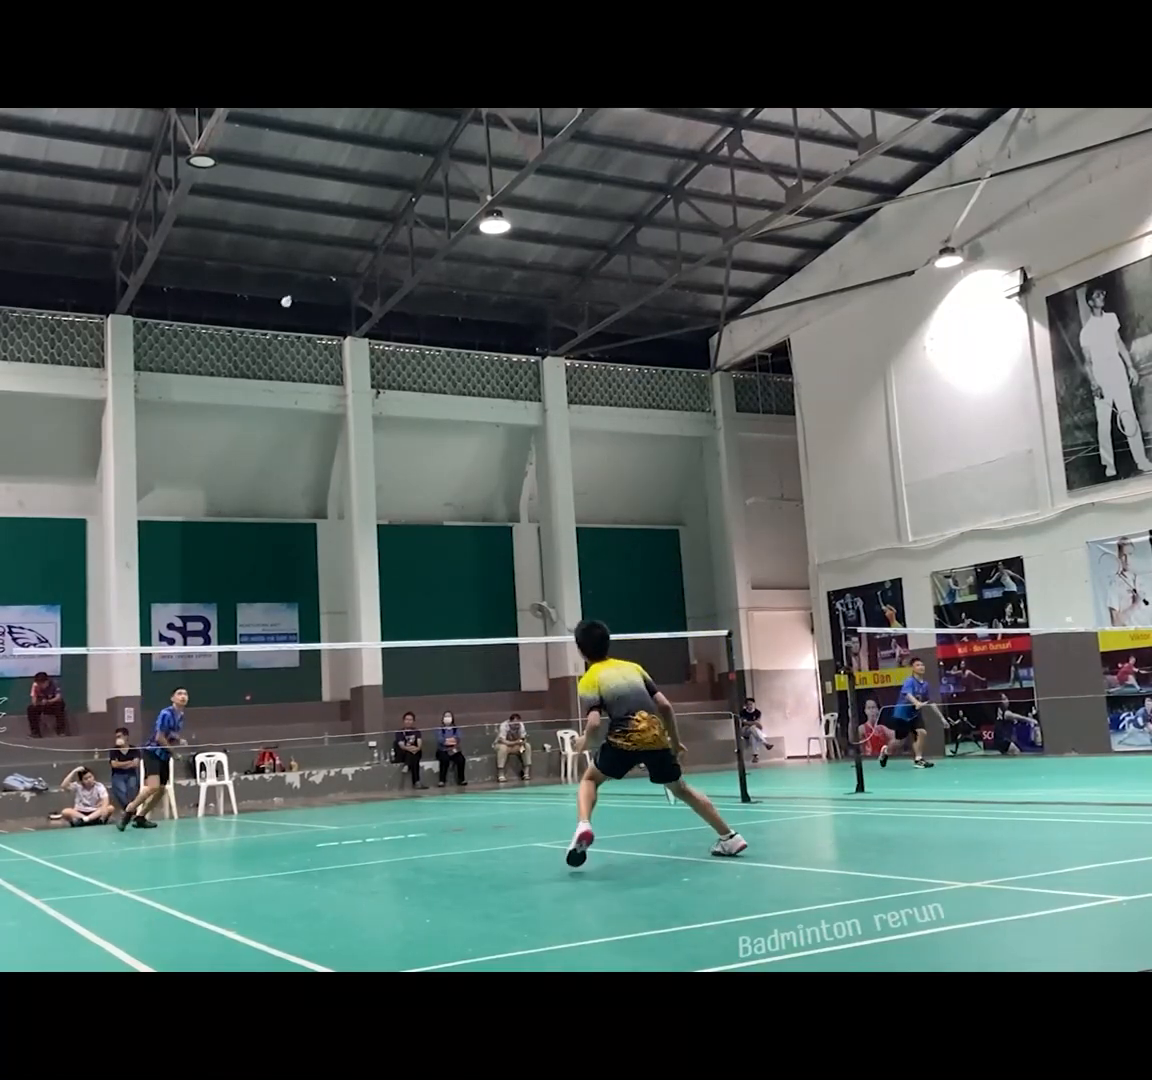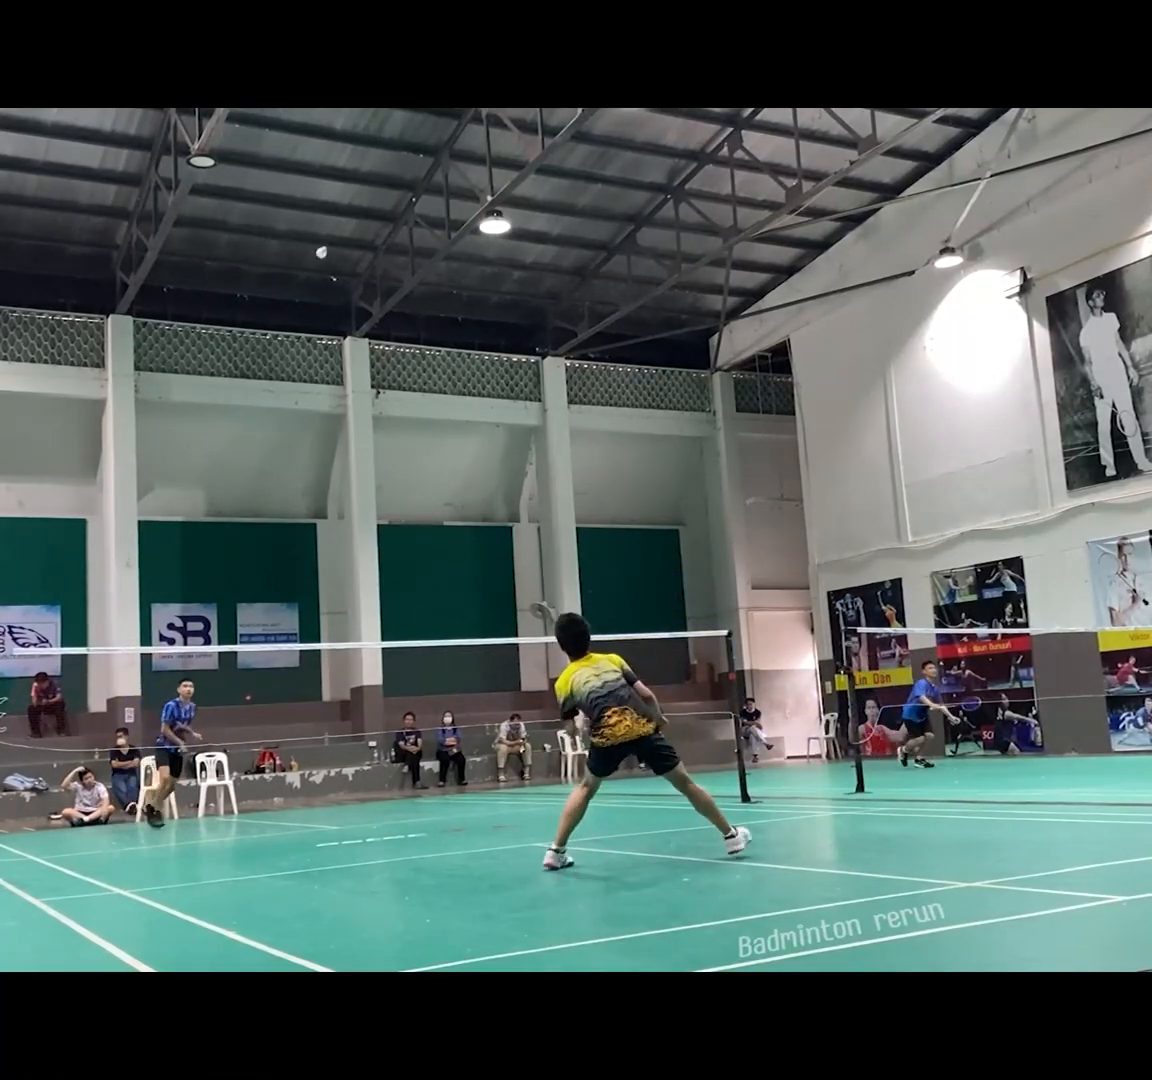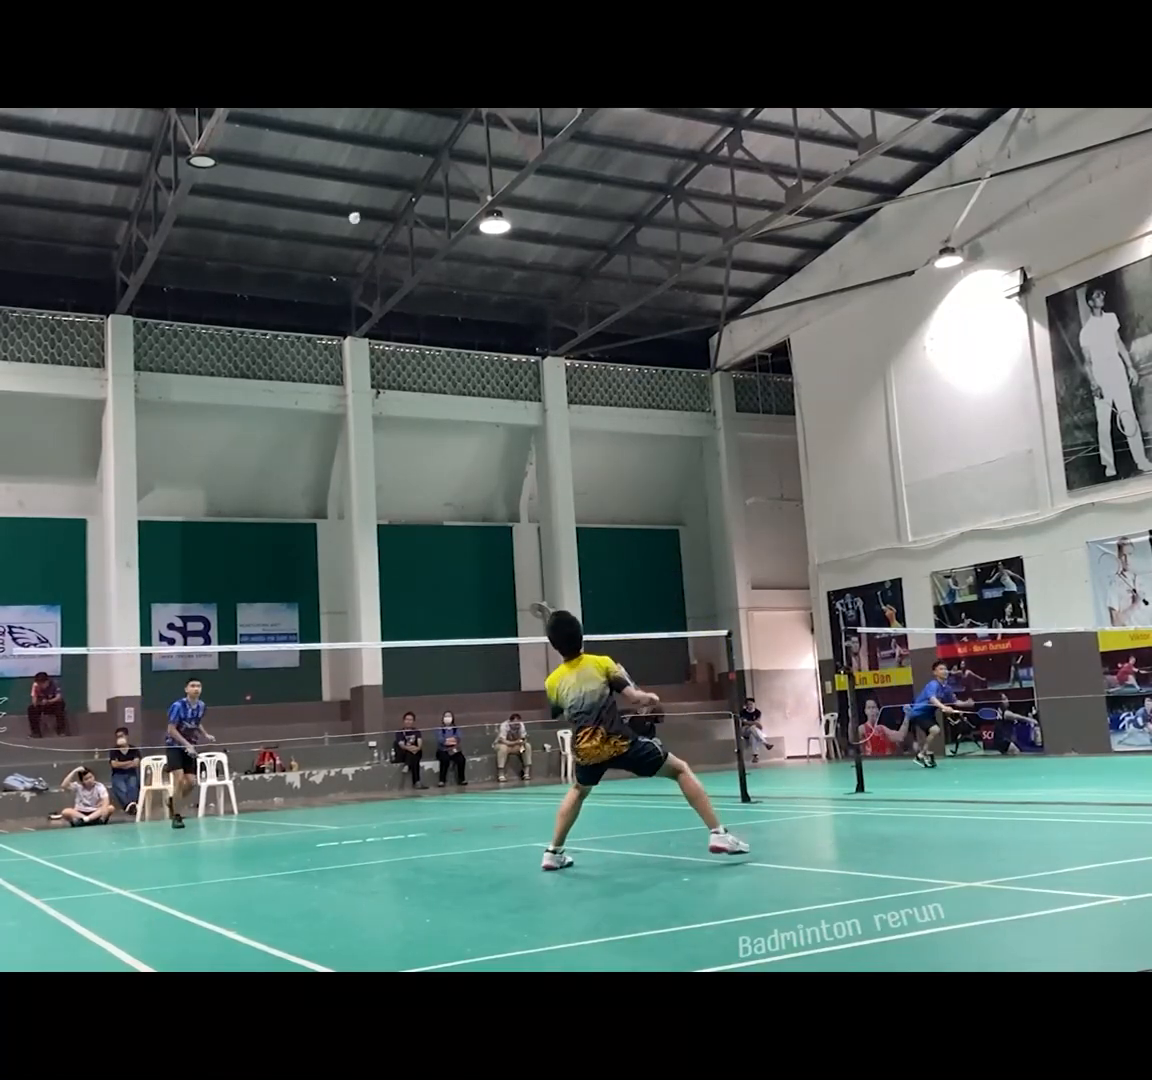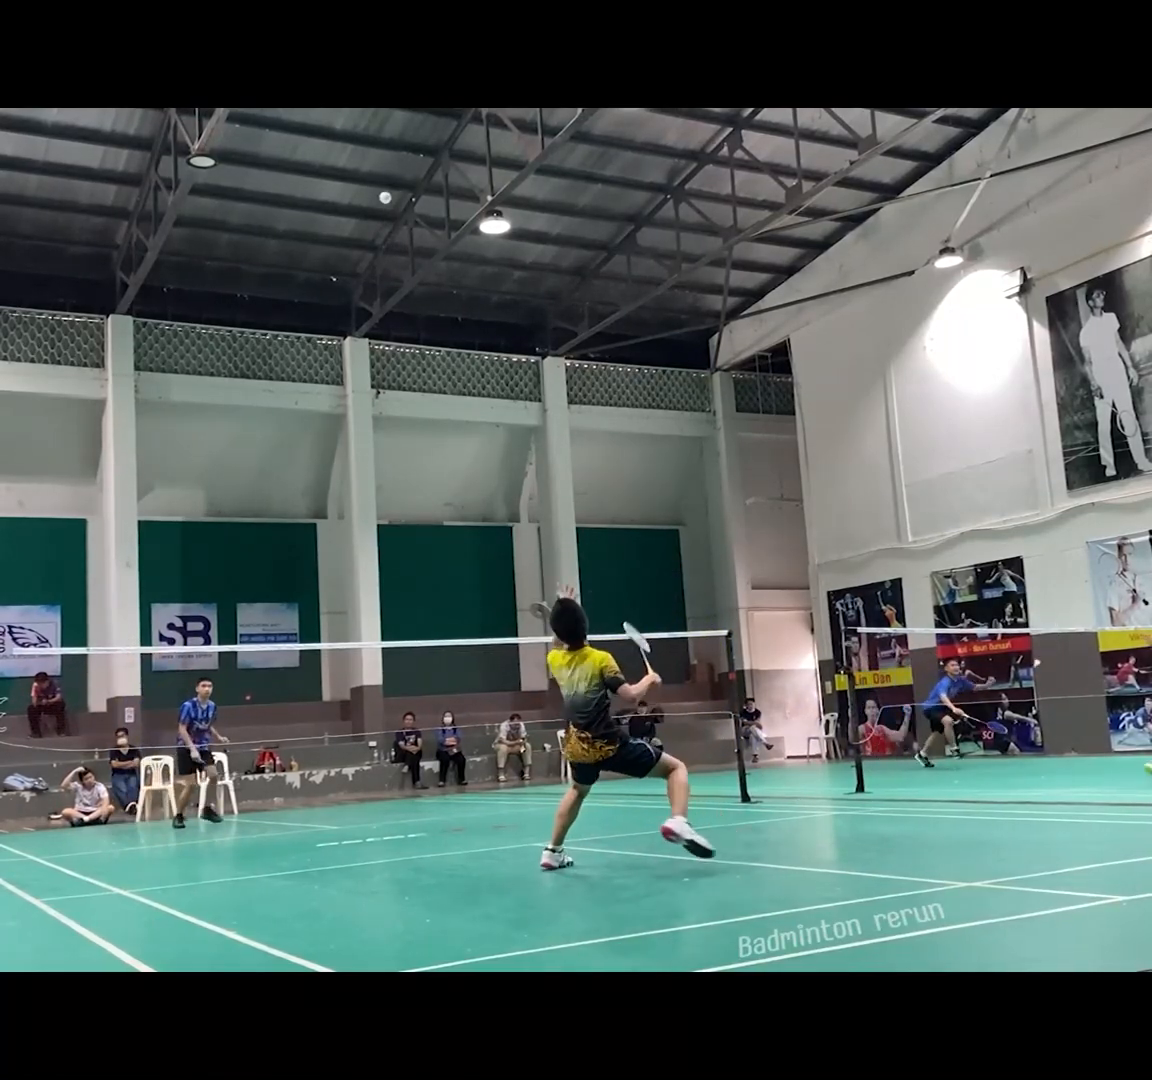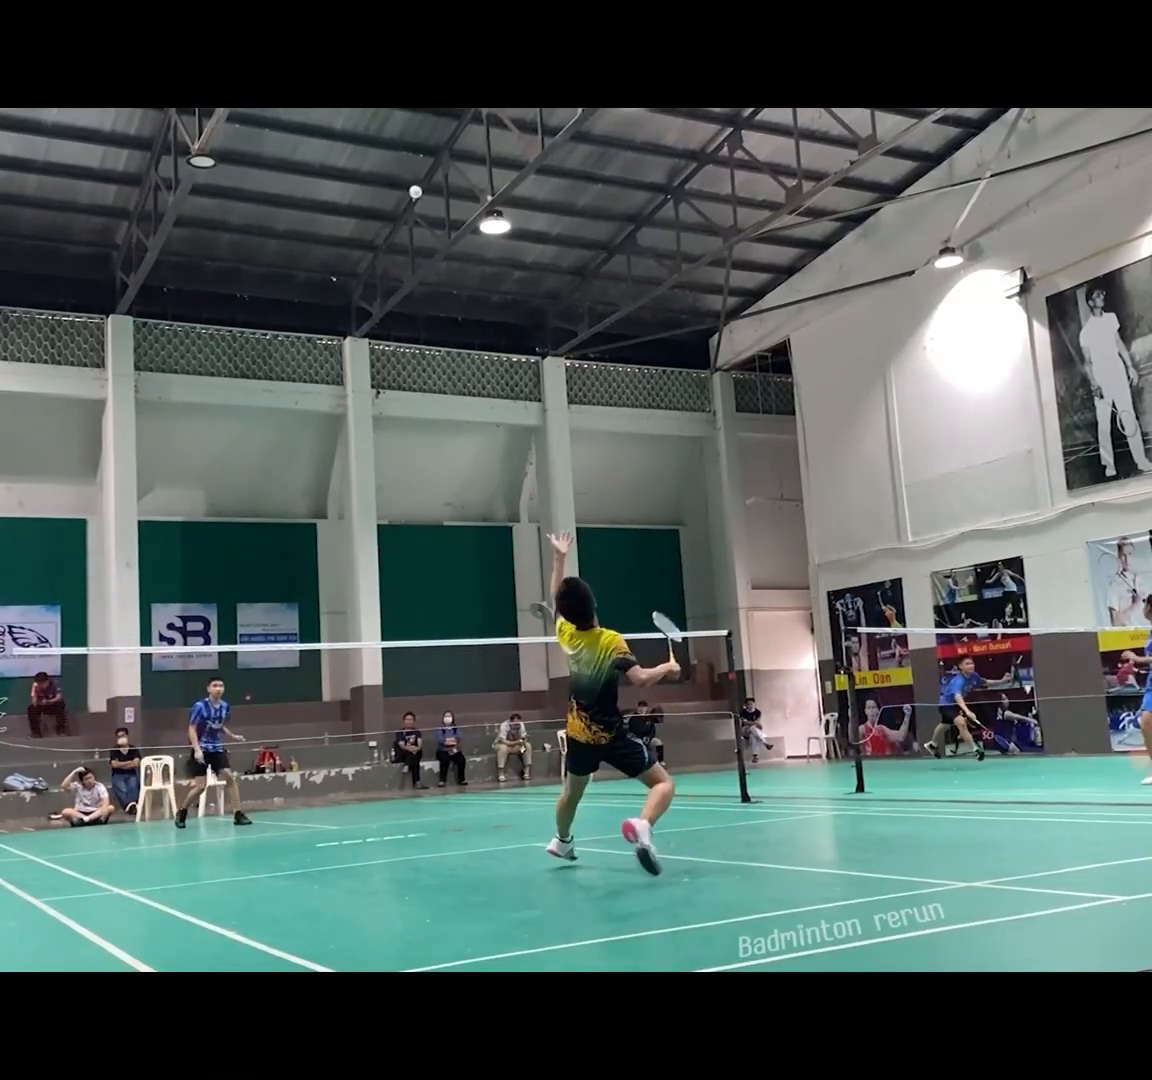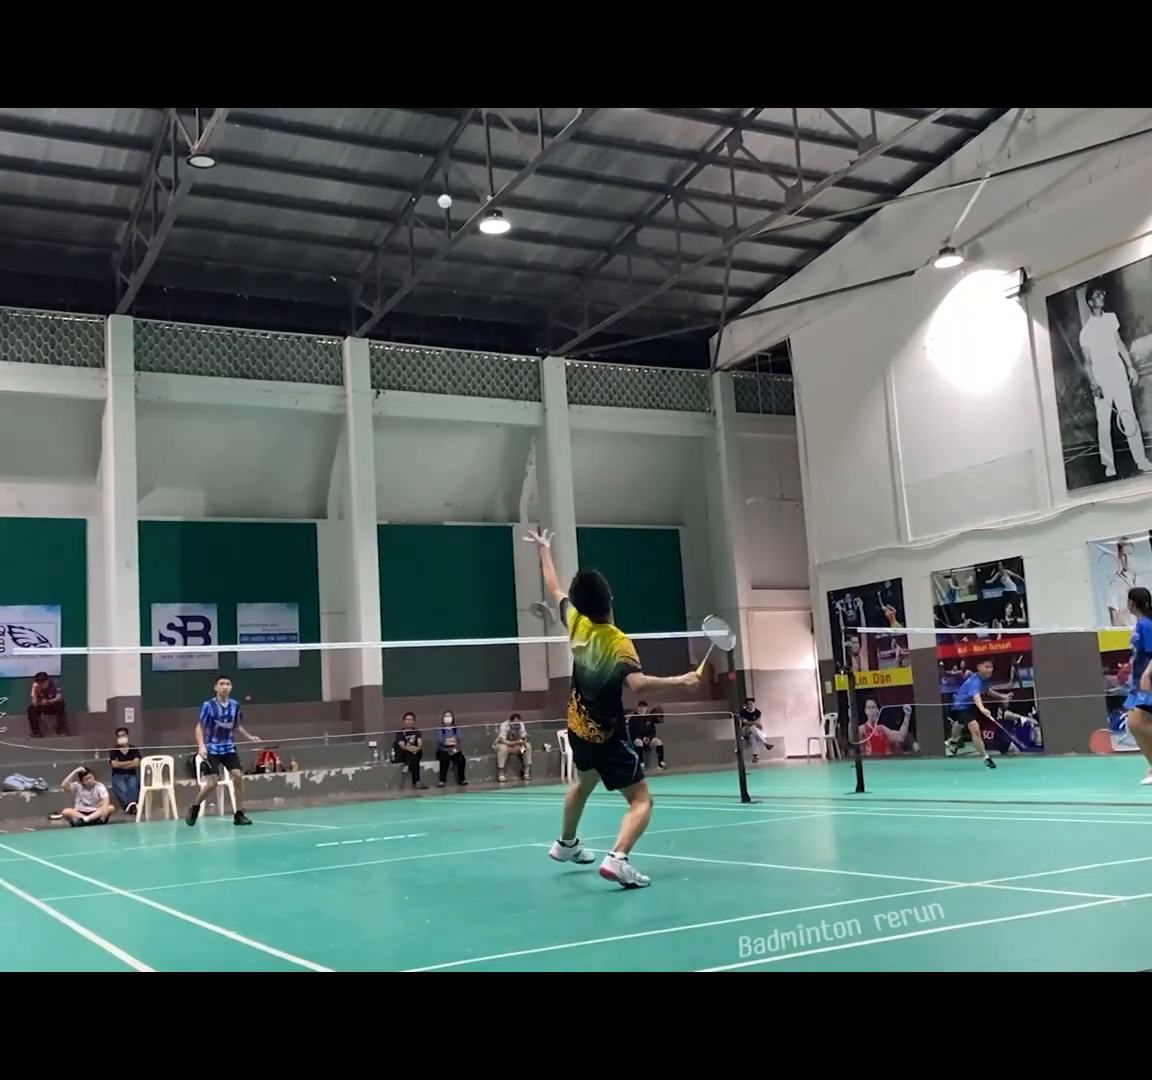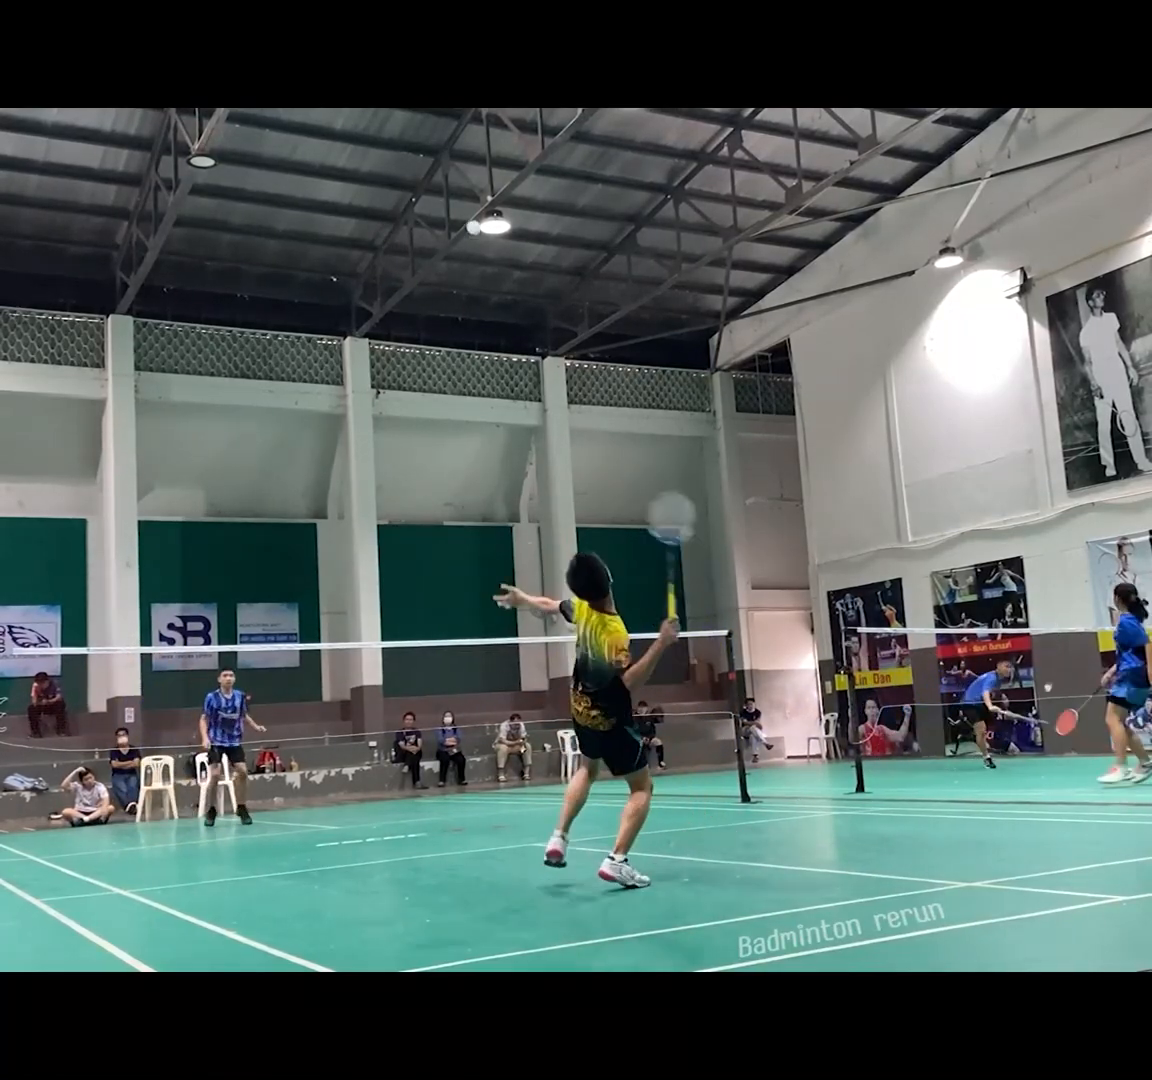
dt=0.1s
person 1, frame 1
left shoulder: (587, 682)
right shoulder: (633, 668)
left elbow: (594, 723)
right elbow: (665, 706)
left wrist: (583, 743)
right wrist: (677, 742)
left hip: (623, 741)
right hip: (657, 739)
left knee: (589, 781)
right knee: (681, 791)
left ankle: (583, 828)
right ankle: (728, 837)
person 1, frame 2
left shoulder: (564, 682)
right shoulder: (613, 660)
left elbow: (571, 718)
right elbow: (646, 695)
right wrist: (658, 718)
left hip: (606, 736)
right hip: (640, 730)
left knee: (586, 788)
right knee: (684, 783)
left ankle: (556, 852)
right ankle: (732, 836)
person 1, frame 3
left shoulder: (553, 682)
right shoulder: (603, 665)
right elbow: (634, 698)
right wrist: (648, 696)
left hip: (585, 751)
right hip: (619, 745)
left knee: (578, 791)
right knee: (683, 772)
left ankle: (554, 853)
right ankle: (718, 834)
person 1, frame 4
left shoulder: (555, 659)
right shoulder: (601, 660)
left elbow: (558, 644)
right elbow: (630, 696)
left wrist: (564, 604)
right wrist: (648, 680)
left hip: (578, 749)
right hip: (610, 744)
left knee: (577, 791)
right knee: (676, 769)
left ankle: (553, 852)
right ankle: (678, 822)
person 1, frame 5
left shoulder: (566, 633)
right shoulder: (612, 642)
left elbow: (557, 596)
right elbow: (642, 678)
left wrist: (559, 555)
right wrist: (668, 668)
left hip: (578, 733)
right hip: (610, 736)
left knee: (574, 785)
right knee: (662, 783)
left ankle: (561, 842)
right ankle: (641, 825)
person 1, frame 6
left shoulder: (577, 623)
right shoulder: (620, 643)
left elbow: (554, 589)
right elbow: (637, 684)
left wrist: (543, 549)
right wrist: (680, 681)
left hip: (577, 728)
right hip: (606, 735)
left knee: (585, 783)
right knee: (641, 802)
left ankle: (566, 844)
right ankle: (617, 859)
person 1, frame 7
left shoulder: (579, 610)
right shoulder: (614, 633)
left elbow: (552, 606)
right elbow: (630, 684)
left wrist: (521, 597)
right wrist: (660, 645)
left hip: (582, 714)
right hip: (611, 720)
left knee: (585, 771)
right knee: (641, 790)
left ankle: (559, 840)
right ankle: (616, 861)
